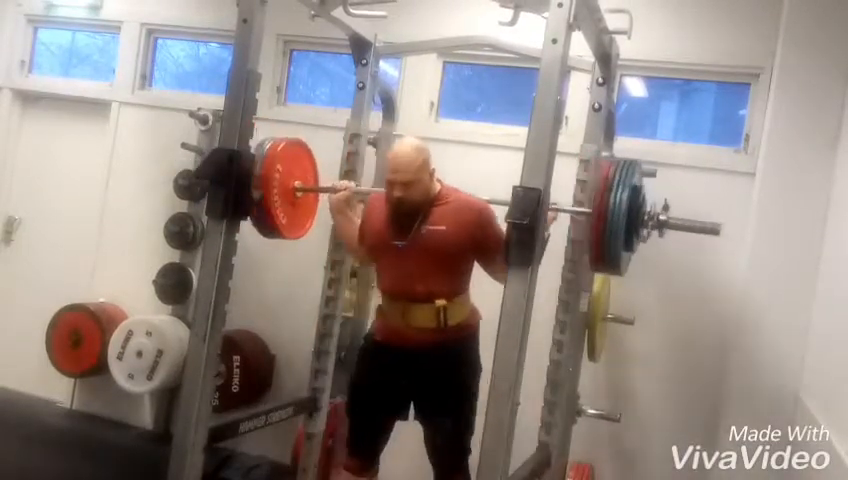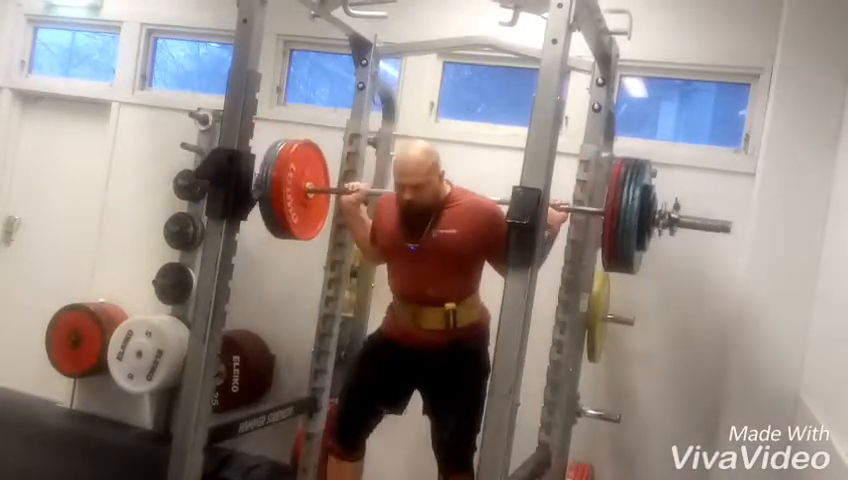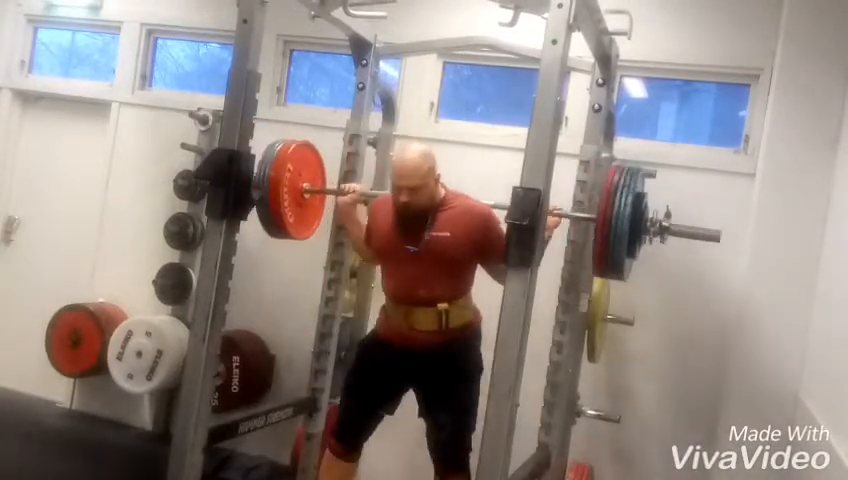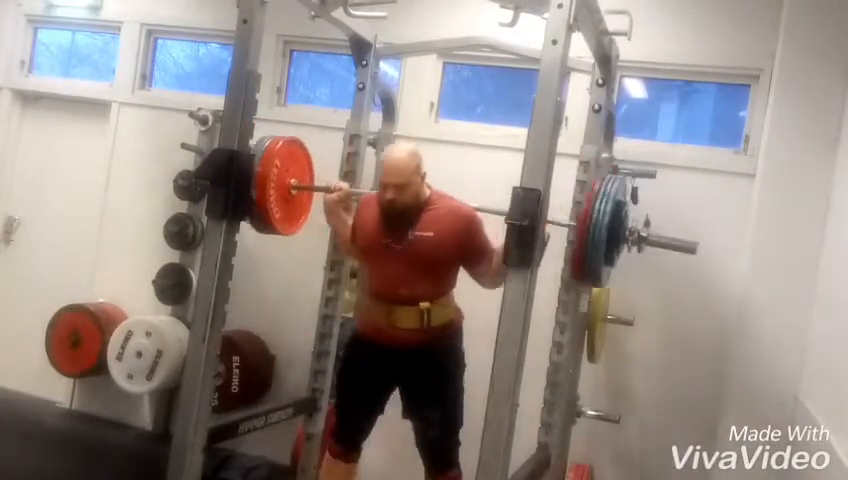
dt=0.2s
person 1, frame 1
left shoulder: (471, 212)
right shoulder: (376, 205)
left elbow: (505, 270)
right wrist: (341, 209)
left hip: (450, 347)
right hip: (385, 342)
right knee: (360, 446)
person 1, frame 2
left shoulder: (481, 213)
right shoulder: (386, 206)
left wrist: (548, 231)
right wrist: (352, 210)
left hip: (458, 347)
right hip: (397, 337)
right knee: (347, 429)
person 1, frame 3
left shoulder: (475, 217)
right shoulder: (382, 208)
left elbow: (509, 271)
left wrist: (540, 235)
right wrist: (347, 212)
left hip: (450, 348)
right hip: (389, 338)
right knee: (345, 433)
person 1, frame 4
left shoulder: (459, 218)
right shoulder: (368, 208)
left elbow: (490, 276)
right wrist: (335, 208)
left hip: (431, 346)
right hip: (372, 338)
left knee: (440, 452)
right knee: (343, 438)
